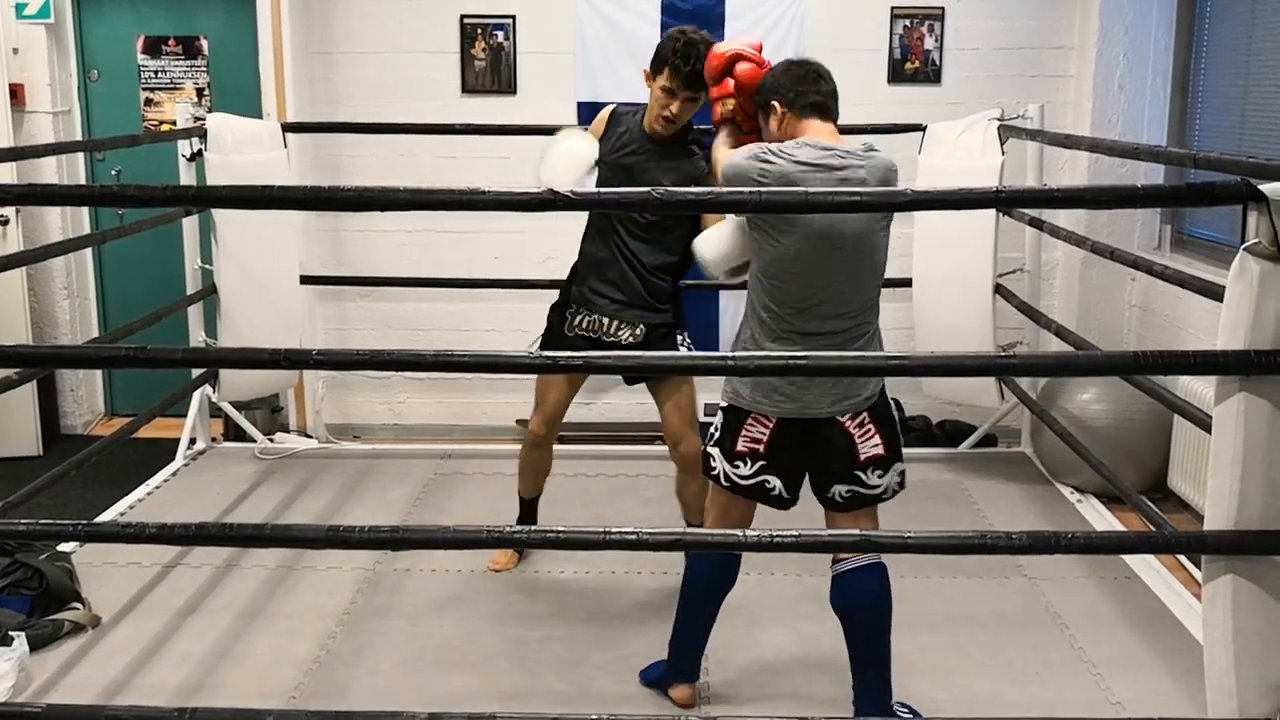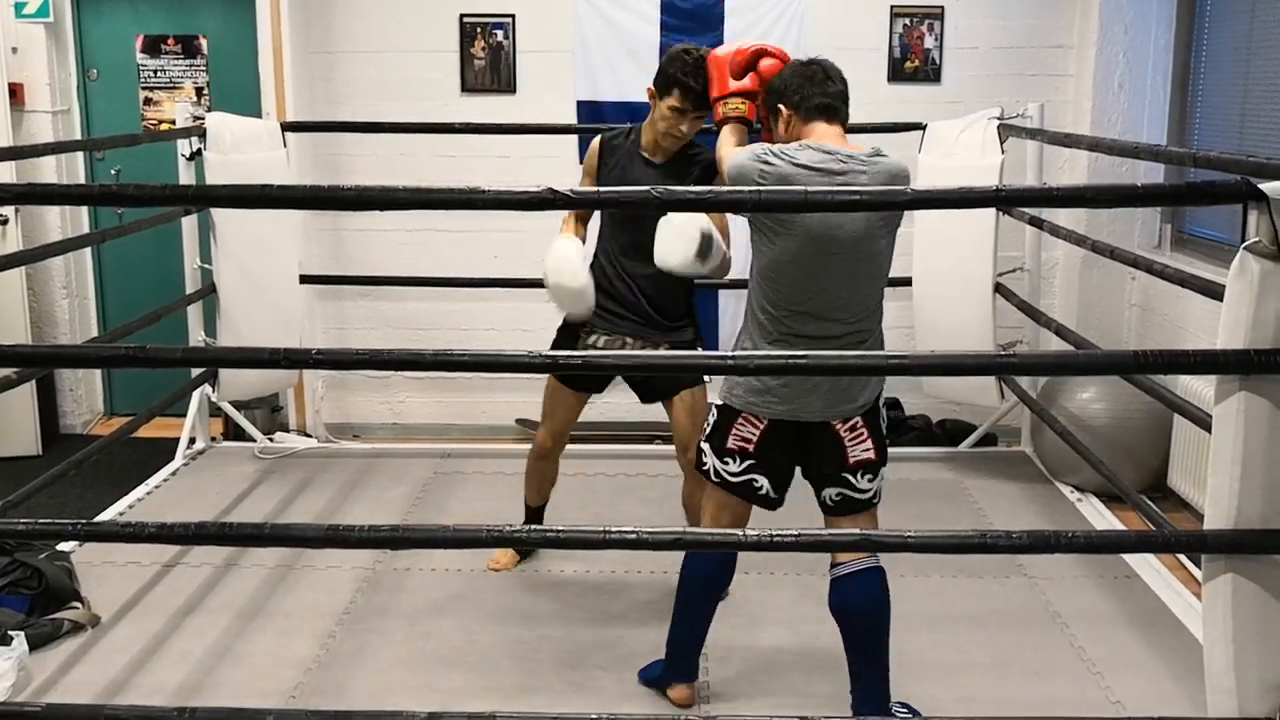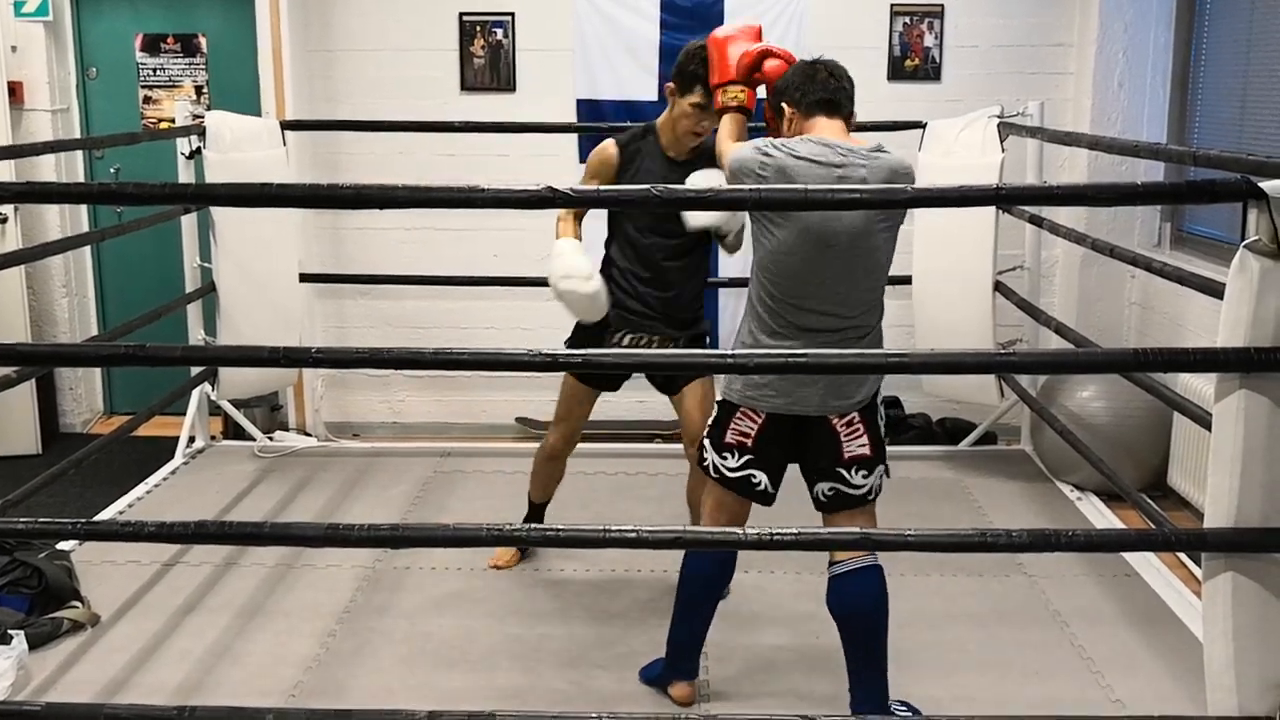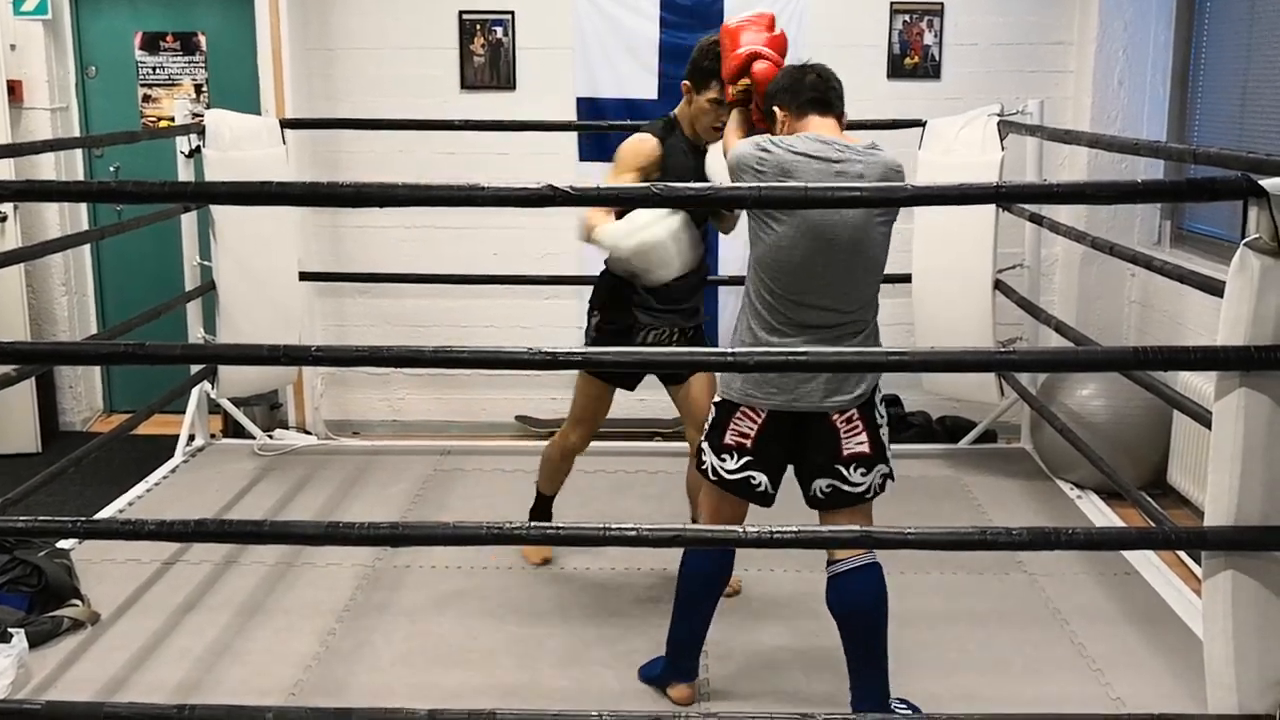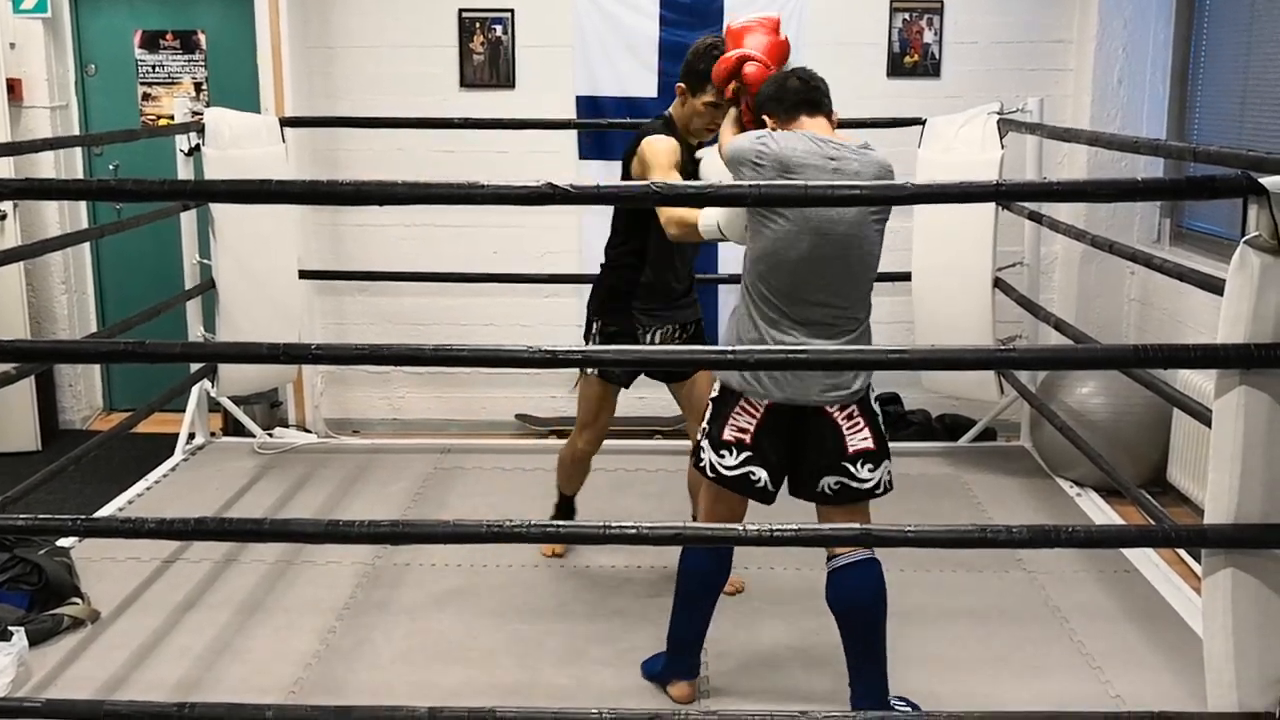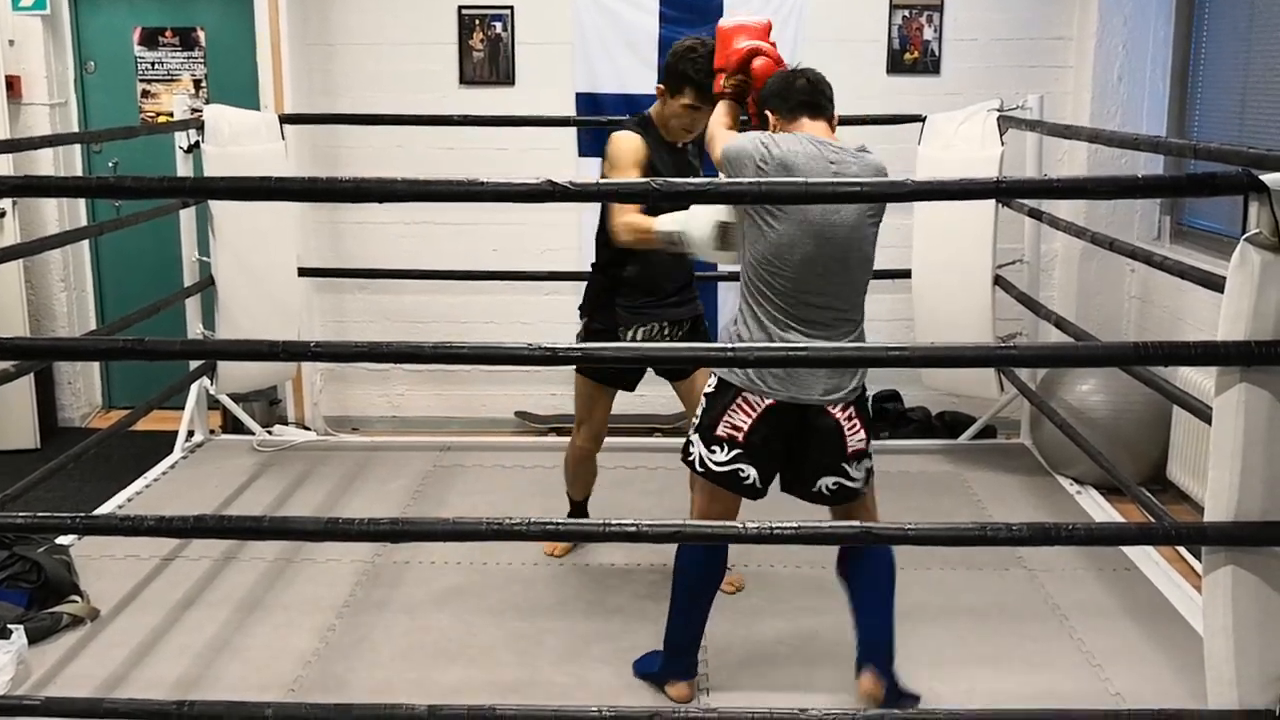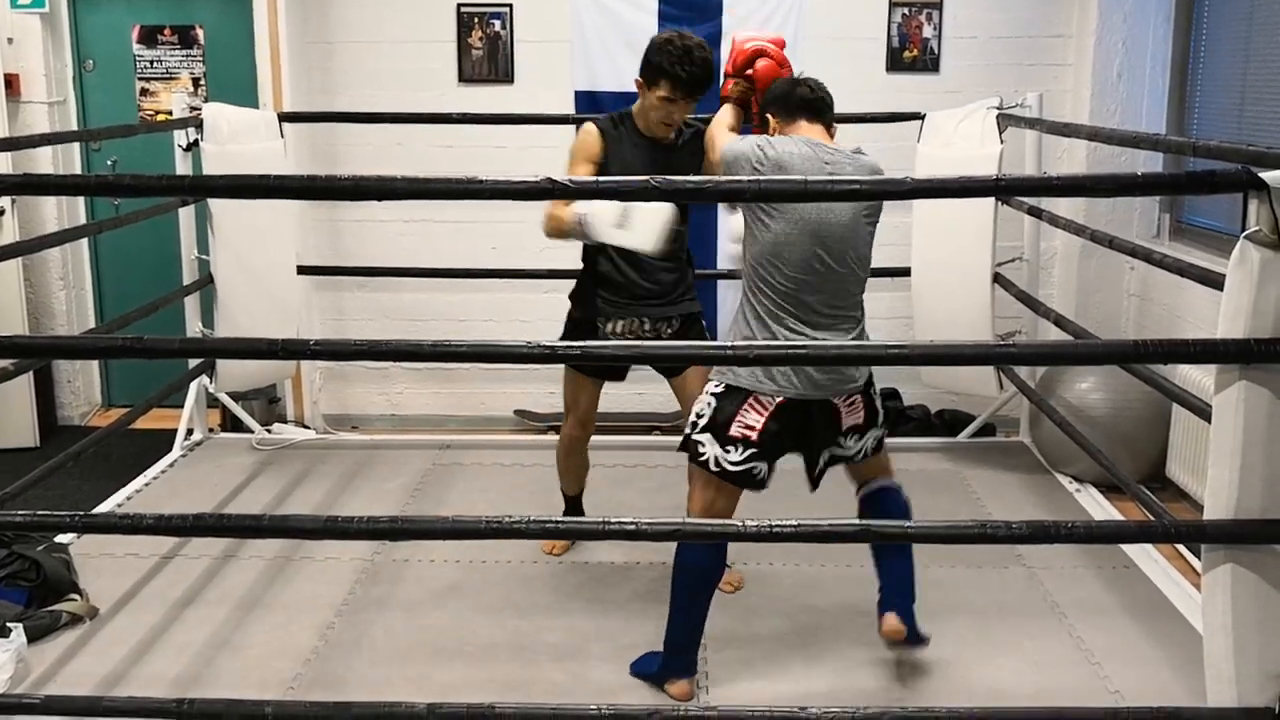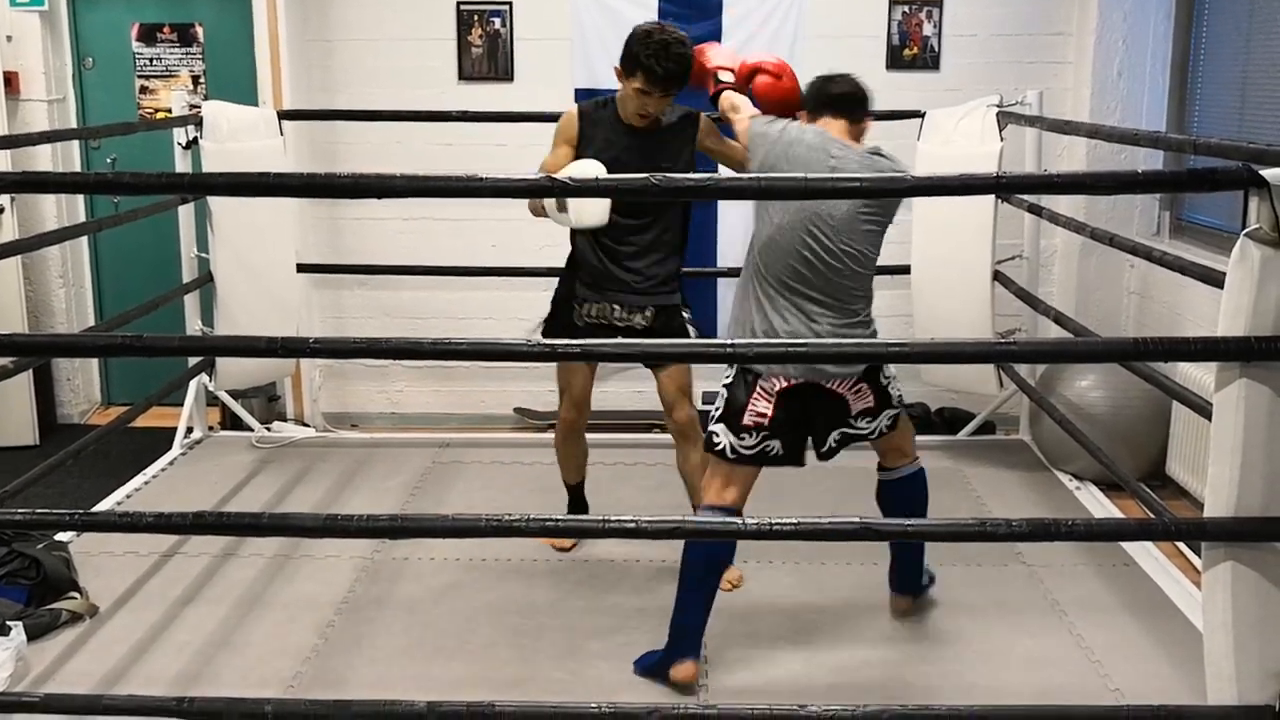
dt=0.1s
person 1, frame 1
left shoulder: (759, 166)
right shoulder: (881, 170)
left elbow: (725, 157)
left wrist: (731, 115)
right wrist: (764, 89)
left hip: (765, 393)
right hip: (852, 392)
left knee: (720, 528)
right knee: (857, 544)
person 1, frame 2
left shoulder: (765, 172)
right shoulder: (893, 176)
left elbow: (728, 154)
left wrist: (732, 107)
right wrist: (783, 84)
left hip: (761, 394)
right hip: (850, 397)
left knee: (718, 526)
right knee: (855, 548)
person 1, frame 3
left shoulder: (767, 165)
right shoulder: (895, 174)
left elbow: (727, 147)
left wrist: (732, 97)
right wrist: (787, 81)
left hip: (760, 389)
right hip: (848, 393)
left knee: (718, 525)
right knee: (853, 545)
person 1, frame 4
left shoulder: (767, 159)
right shoulder: (888, 172)
left elbow: (732, 141)
left wrist: (747, 95)
right wrist: (772, 80)
left hip: (759, 386)
right hip: (845, 391)
left knee: (716, 524)
right knee: (851, 542)
person 1, frame 5
left shoulder: (765, 154)
right shoulder: (878, 172)
left elbow: (729, 140)
left wrist: (746, 97)
right wrist: (772, 88)
left hip: (757, 382)
right hip: (839, 388)
left knee: (715, 522)
right knee: (849, 540)
left ankle: (680, 671)
right ankle: (871, 703)
person 1, frame 6
left shoulder: (763, 156)
right shoulder: (874, 173)
left elbow: (716, 137)
left wrist: (730, 90)
right wrist: (772, 78)
left hip: (751, 378)
right hip: (835, 384)
left knee: (709, 518)
right knee: (858, 520)
left ankle: (677, 670)
right ankle: (875, 671)
person 1, frame 7
left shoulder: (763, 157)
right shoulder: (869, 175)
left elbow: (718, 139)
left wrist: (736, 94)
right wrist: (778, 83)
left hip: (757, 375)
right hip: (841, 373)
left knee: (708, 512)
right knee: (877, 477)
left ankle: (677, 668)
right ankle: (898, 613)
person 1, frame 8
left shoulder: (783, 140)
right shoulder: (888, 181)
left elbow: (736, 112)
left wrist: (724, 79)
right wrist: (783, 95)
left hip: (768, 357)
right hip: (848, 360)
left knee: (722, 496)
right knee: (900, 453)
left ankle: (683, 653)
right ankle: (909, 585)
person 2, frame 1
left shoulder: (705, 163)
right shoulder: (613, 120)
right elbow: (570, 166)
right wrist: (564, 166)
left hip: (653, 317)
right hip: (584, 303)
left knee: (687, 448)
right knee: (540, 429)
right ankle: (524, 528)
person 2, frame 2
left shoulder: (710, 172)
right shoulder: (607, 149)
left elbow: (720, 267)
right elbow: (577, 210)
left wrist: (709, 248)
right wrist: (566, 250)
left hip: (669, 334)
right hip: (598, 323)
left knee: (697, 455)
right knee: (548, 441)
right ankle: (528, 532)
person 2, frame 3
left shoulder: (718, 164)
right shoulder: (617, 152)
left elbow: (734, 244)
right elbow: (570, 209)
left wrist: (729, 221)
right wrist: (568, 253)
left hip: (681, 330)
right hip: (612, 320)
left knee: (704, 448)
right knee: (559, 441)
right ankle: (529, 530)
person 2, frame 4
left shoulder: (705, 146)
right shoulder: (646, 146)
left elbow: (721, 224)
right elbow: (594, 222)
right wrist: (622, 237)
left hip: (684, 315)
right hip: (624, 312)
left knee: (706, 437)
right knee: (577, 434)
right ankle: (539, 517)
person 2, frame 5
left shoulder: (694, 145)
right shoulder: (657, 146)
right elbow: (676, 225)
left hip: (680, 314)
right hip: (623, 311)
right knee: (587, 437)
right ankle: (563, 513)
person 2, frame 6
left shoulder: (693, 146)
right shoulder: (628, 143)
right elbow: (627, 229)
left hip: (679, 310)
right hip: (615, 311)
right knee: (588, 437)
right ankle: (576, 517)
person 2, frame 7
left shoulder: (697, 142)
right shoulder: (598, 136)
right elbow: (554, 222)
right wrist: (589, 221)
left hip: (675, 307)
right hip: (604, 304)
right knee: (576, 428)
right ankle: (571, 515)
person 2, frame 8
left shoulder: (688, 128)
right shoulder: (577, 122)
left elbow: (746, 162)
right elbow: (536, 205)
right wrist: (552, 200)
left hip: (658, 293)
right hip: (585, 291)
left knee: (684, 419)
right knee: (570, 415)
right ankle: (576, 508)
